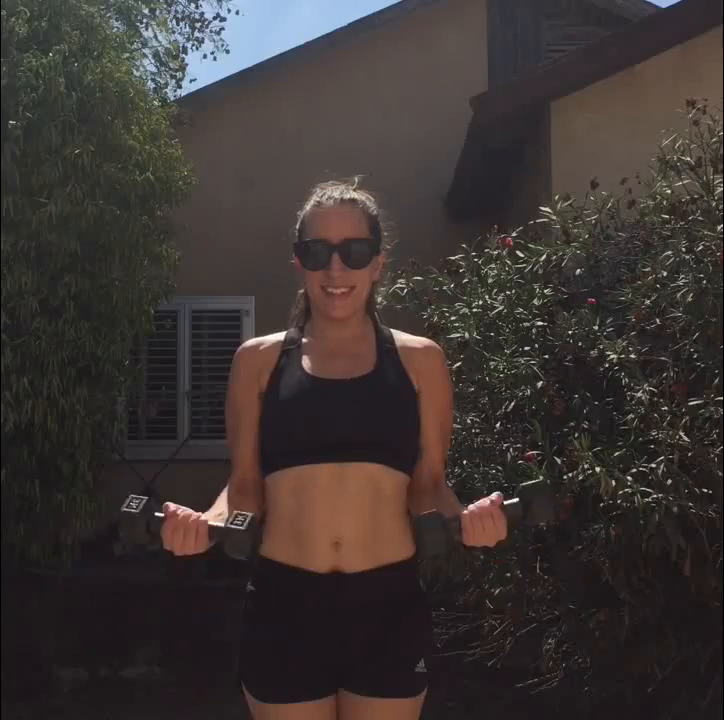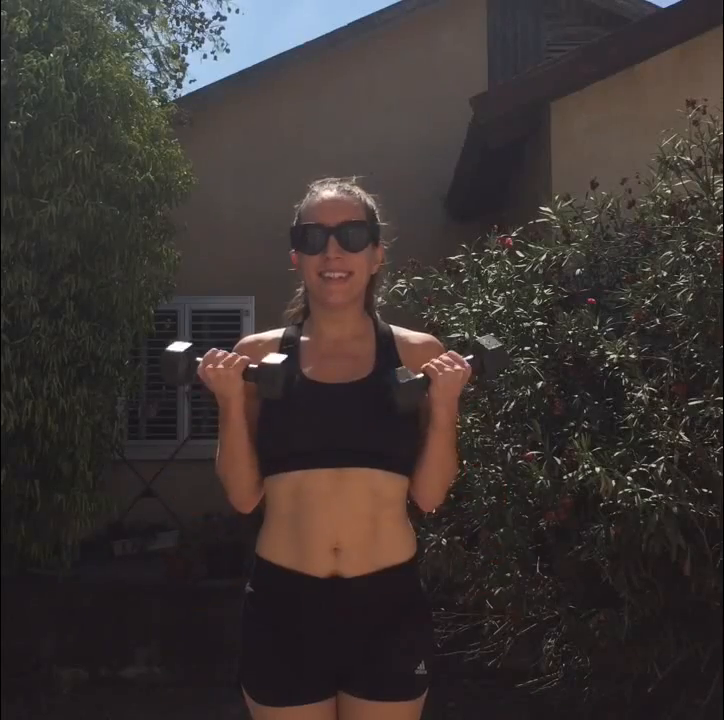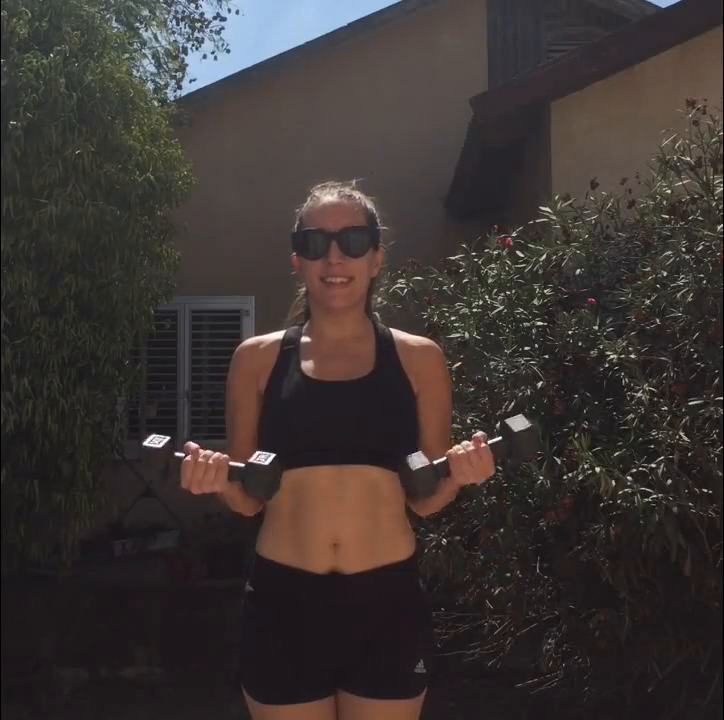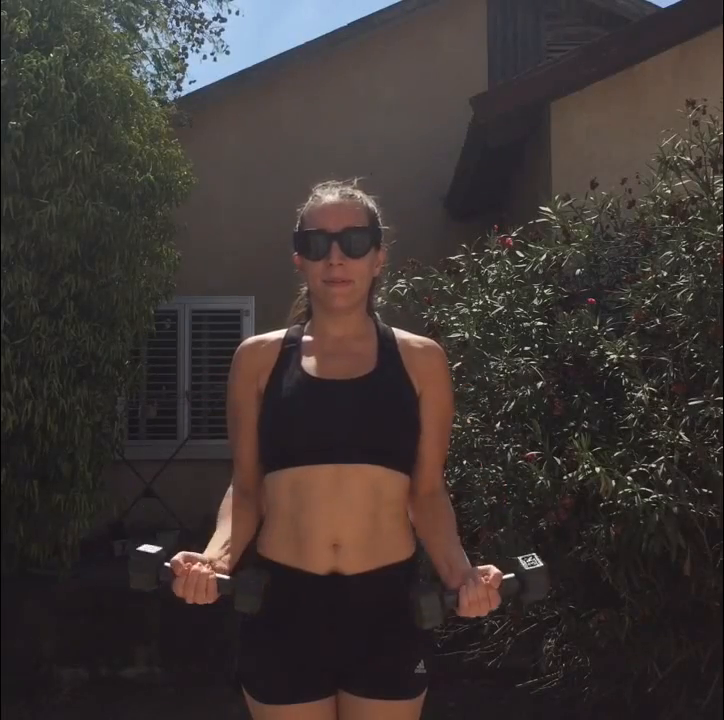
dt=0.3s
person 1, frame 1
left shoulder: (419, 359)
right shoulder: (259, 360)
left elbow: (428, 487)
right elbow: (246, 488)
left wrist: (463, 520)
right wrist: (210, 525)
left hip: (389, 602)
right hip: (285, 601)
person 1, frame 2
left shoulder: (418, 353)
right shoulder: (257, 354)
left elbow: (428, 494)
right elbow: (244, 495)
left wrist: (444, 407)
right wrist: (229, 402)
left hip: (389, 605)
right hip: (284, 604)
person 1, frame 3
left shoulder: (417, 358)
right shoulder: (258, 358)
left elbow: (423, 499)
right elbow: (249, 499)
left wrist: (456, 472)
right wrist: (219, 475)
left hip: (388, 602)
right hip: (284, 602)
person 1, frame 4
left shoulder: (420, 359)
right shoulder: (258, 358)
left elbow: (428, 491)
right elbow: (246, 486)
left wrist: (459, 570)
right wrist: (216, 558)
left hip: (387, 604)
right hip: (284, 603)
